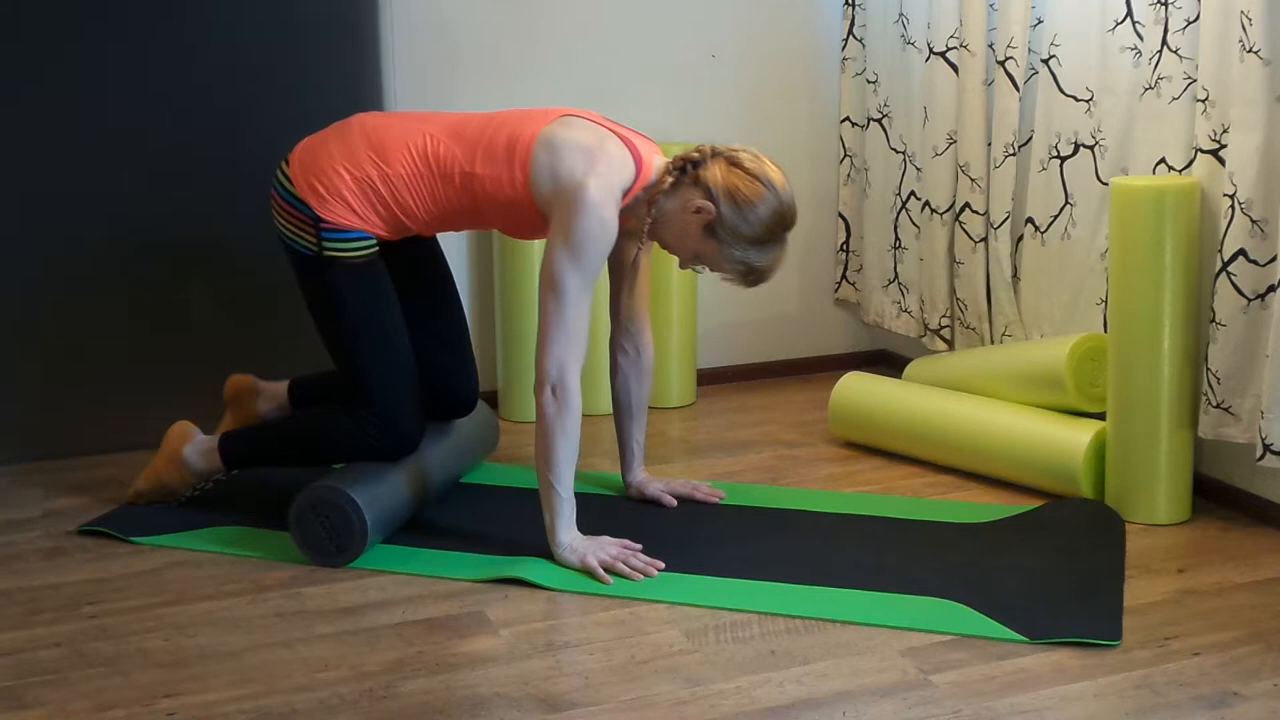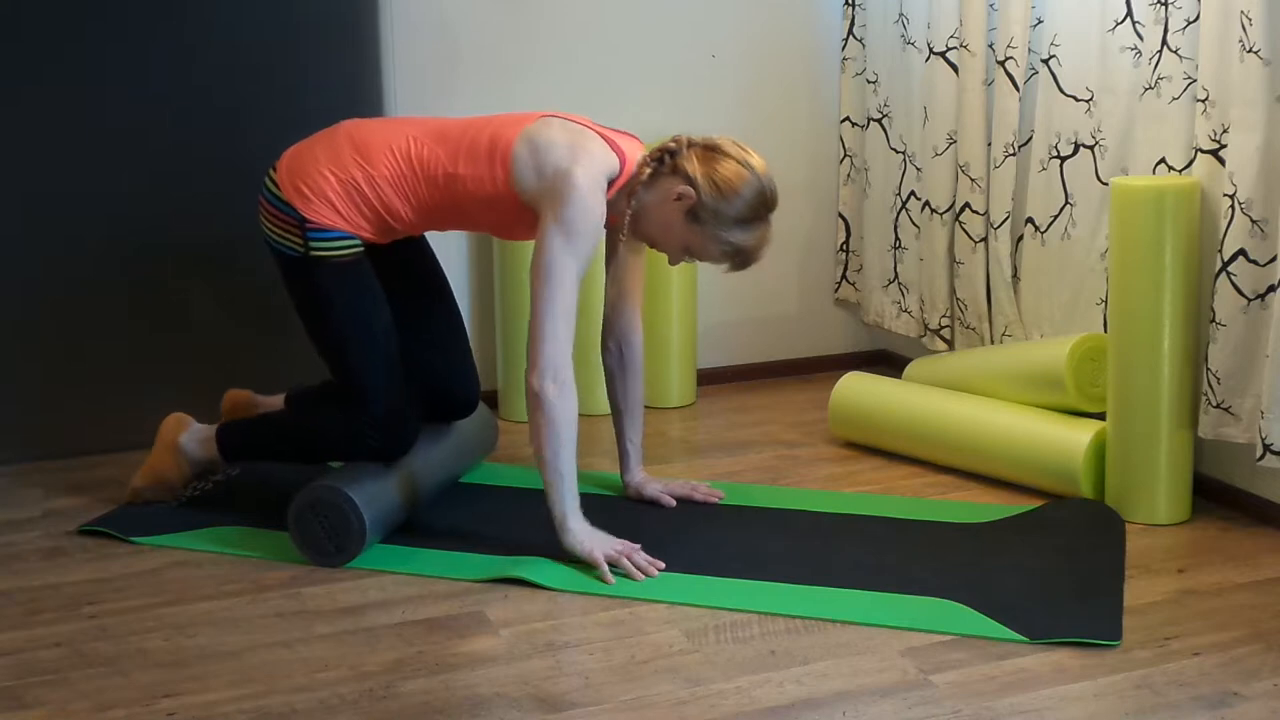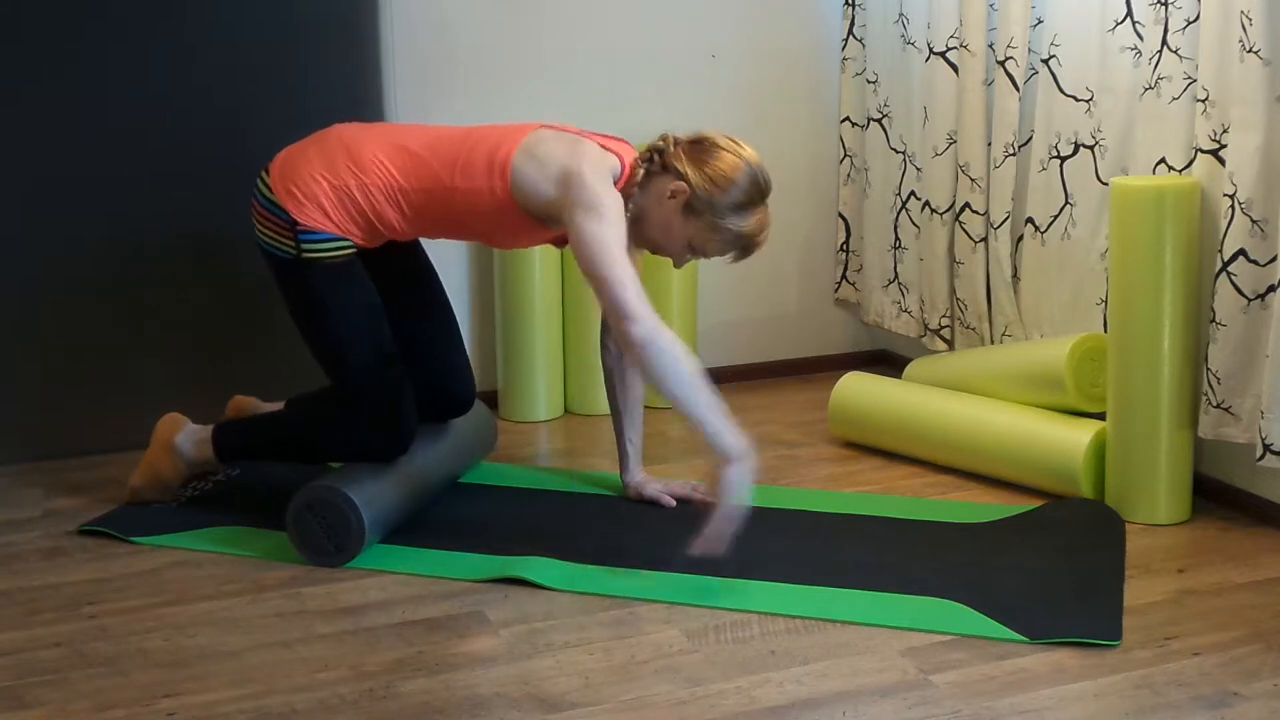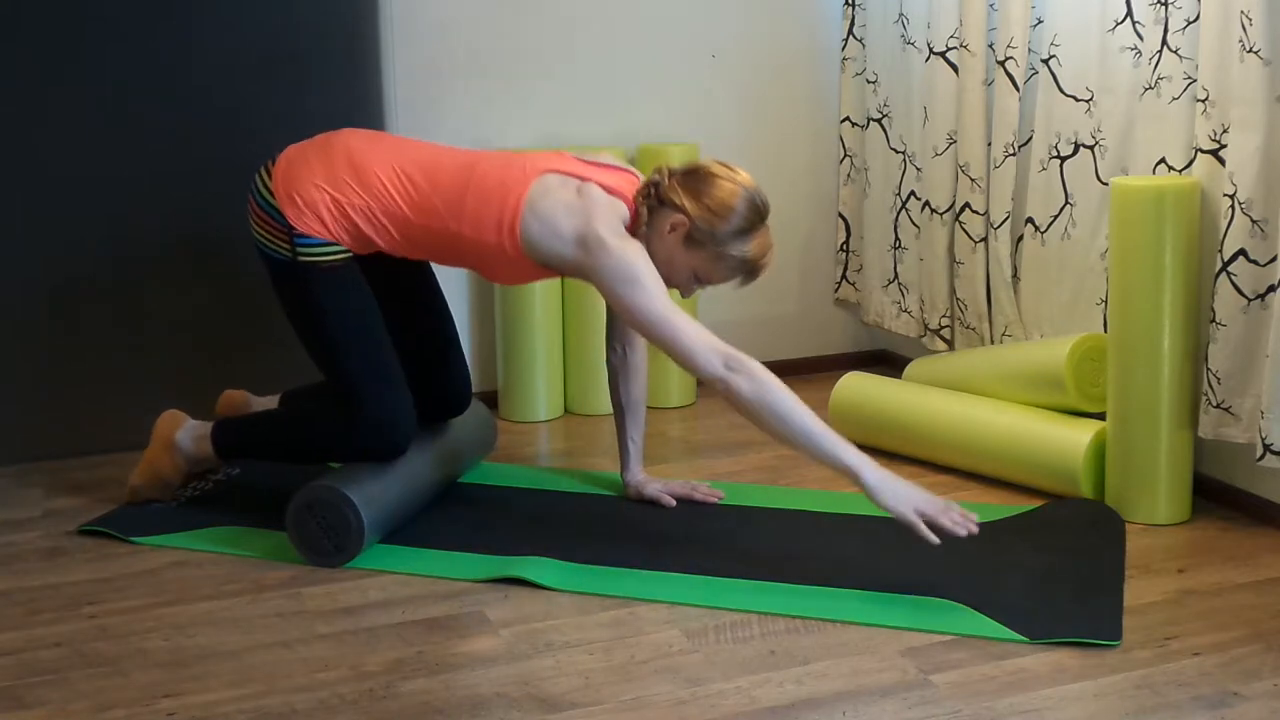
dt=0.3s
person 1, frame 1
left shoulder: (650, 184)
right shoulder: (598, 194)
left elbow: (633, 338)
right elbow: (557, 380)
left wrist: (636, 472)
right wrist: (563, 535)
left hip: (380, 190)
right hip: (331, 192)
left knee: (450, 396)
right knee: (391, 427)
left ankle: (268, 399)
right ankle: (199, 455)
person 1, frame 2
left shoulder: (635, 183)
right shoulder: (583, 185)
left elbow: (623, 334)
right elbow: (548, 371)
left wrist: (635, 471)
right wrist: (572, 525)
left hip: (370, 201)
right hip: (317, 197)
left knee: (451, 396)
right knee: (385, 429)
left ankle: (264, 407)
right ankle: (195, 443)
person 1, frame 3
left shoulder: (626, 186)
right shoulder: (587, 192)
left elbow: (622, 328)
right elbow: (639, 330)
left wrist: (636, 469)
right wrist: (733, 453)
left hip: (364, 209)
right hip: (316, 204)
left knee: (449, 400)
right knee: (375, 435)
left ankle: (264, 418)
right ankle: (193, 445)
person 1, frame 4
left shoulder: (633, 198)
right shoulder: (603, 237)
left elbow: (625, 338)
right elbow: (724, 369)
left wrist: (634, 470)
right wrist: (869, 473)
left hip: (357, 182)
right hip: (306, 205)
left knee: (444, 400)
right knee: (383, 430)
left ankle: (256, 410)
right ankle: (196, 441)
